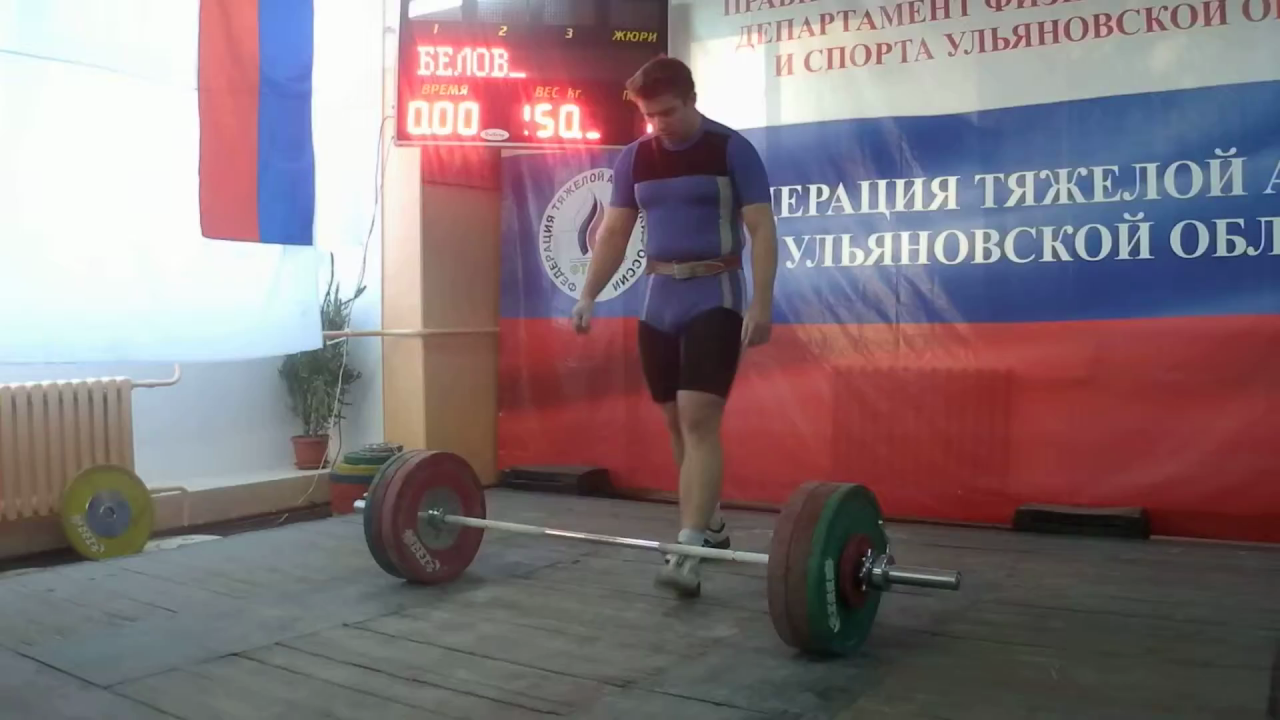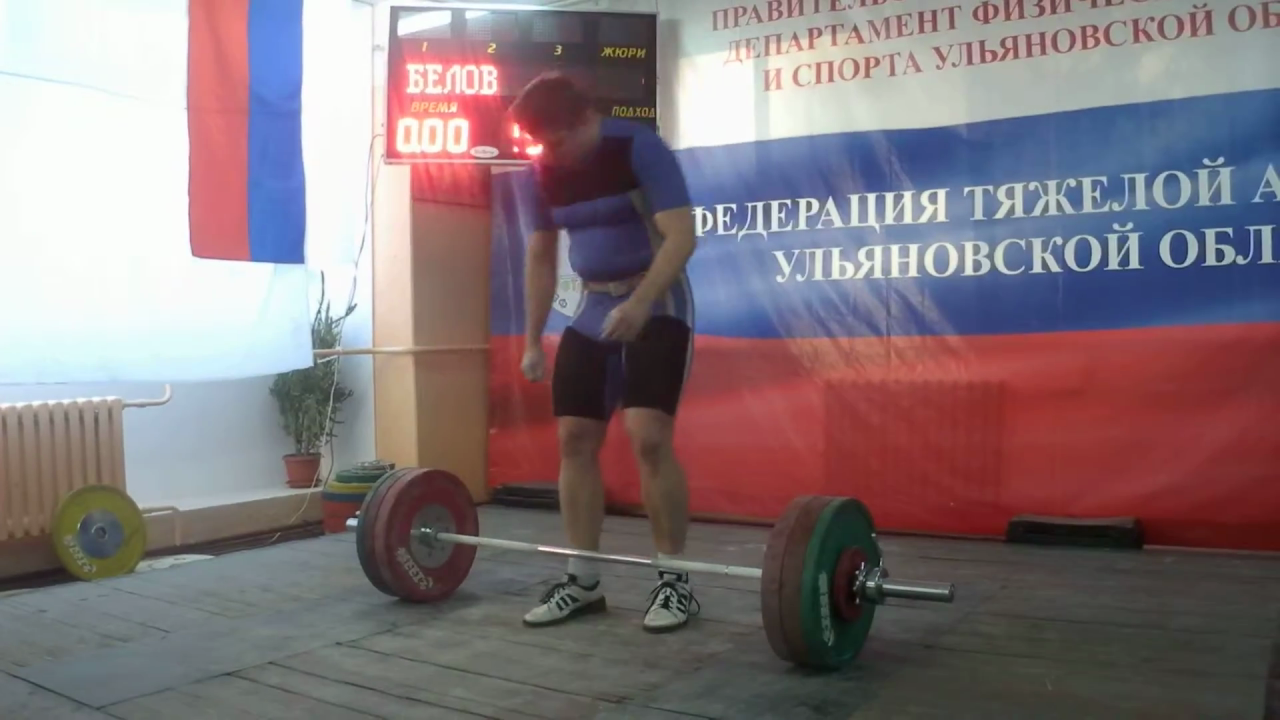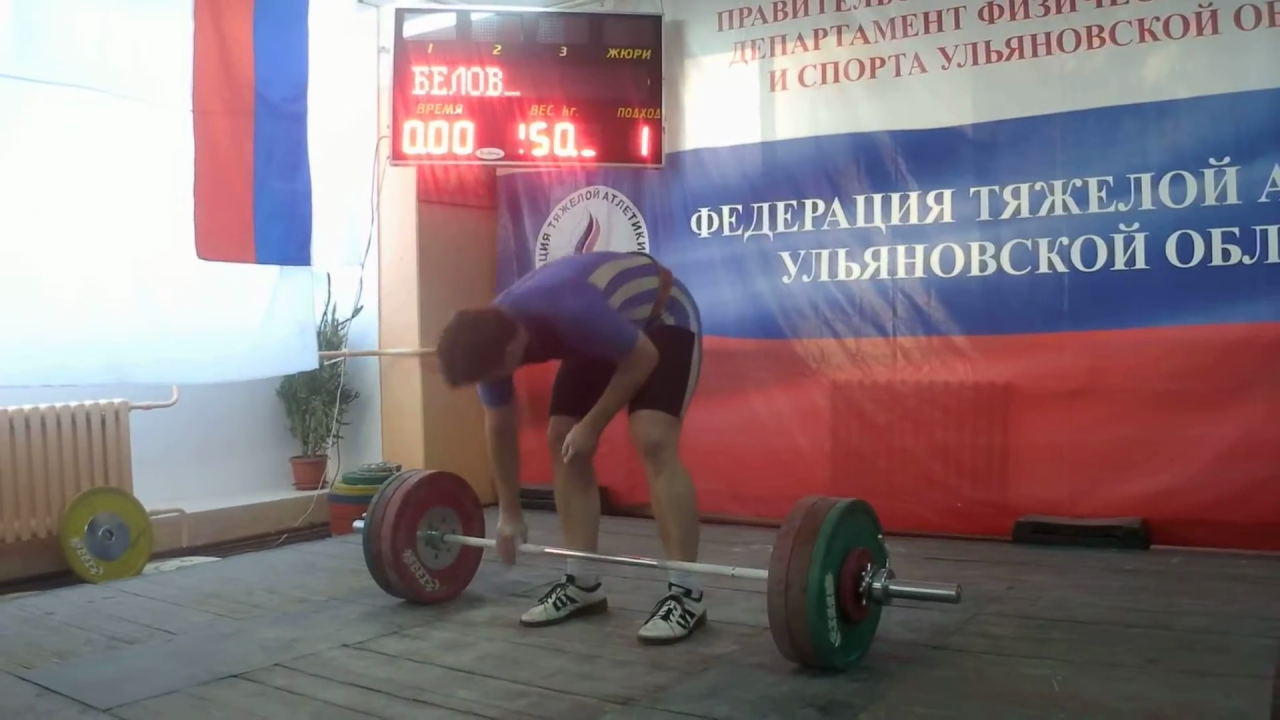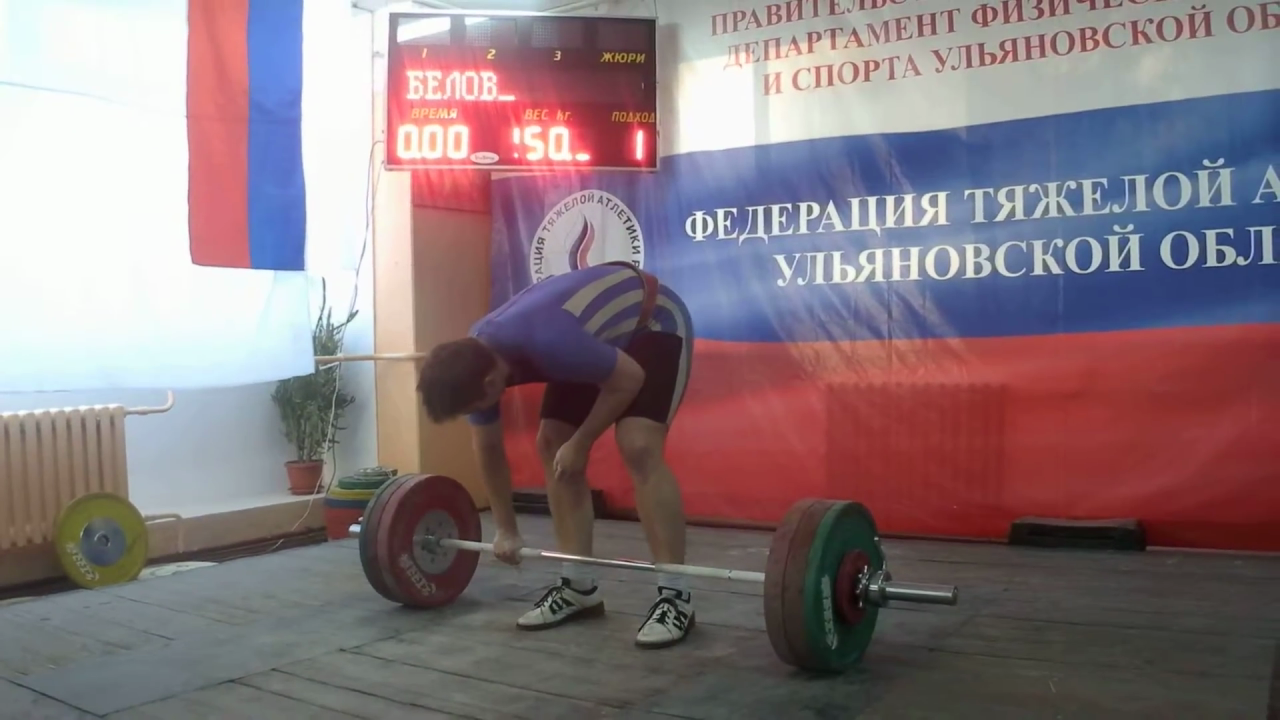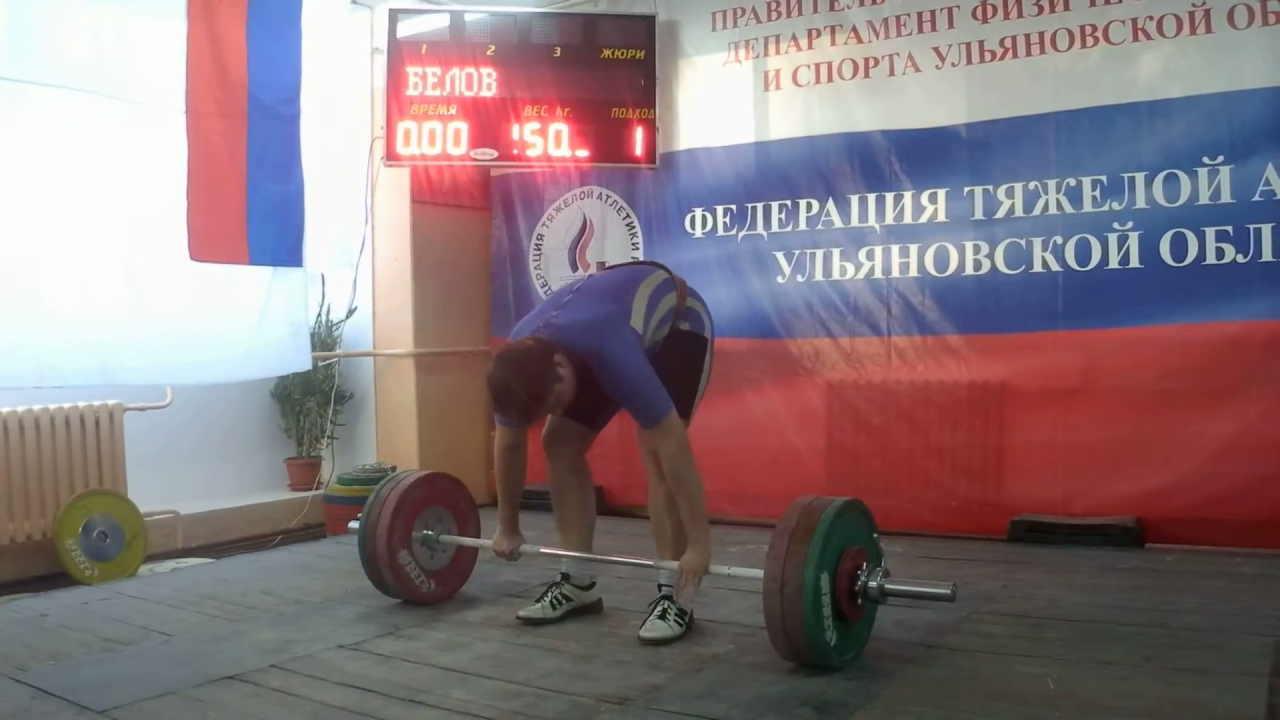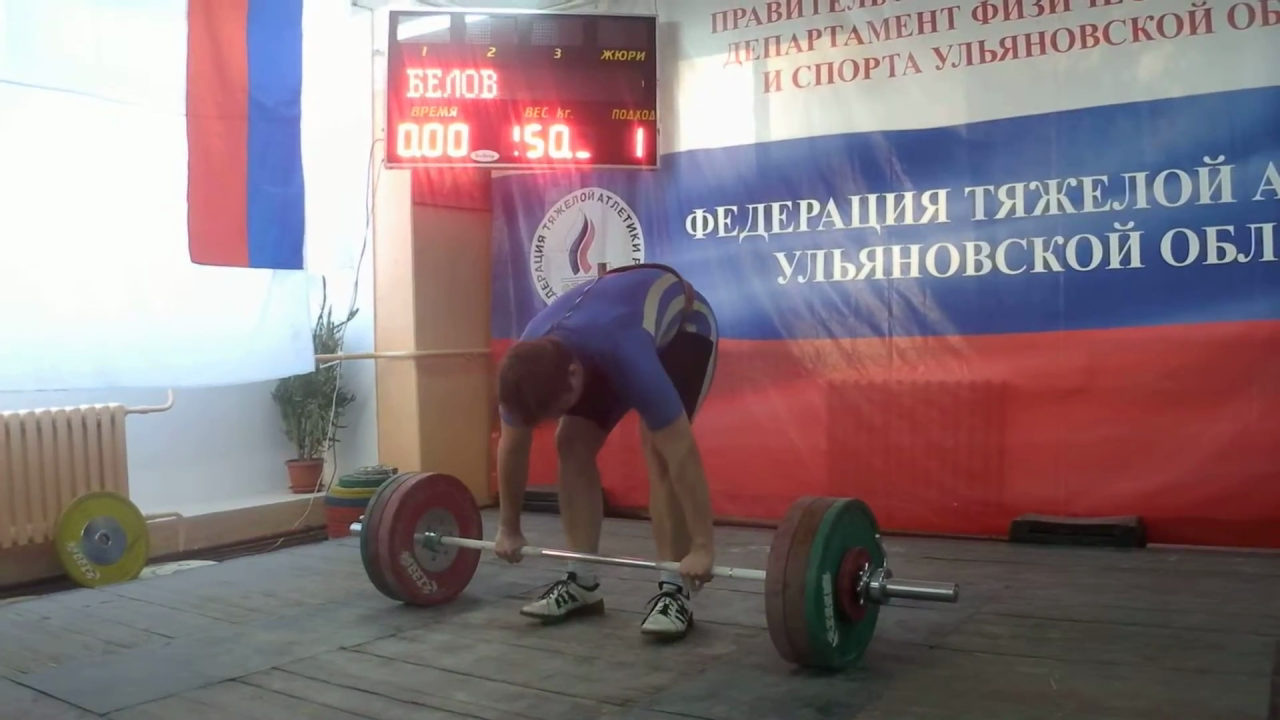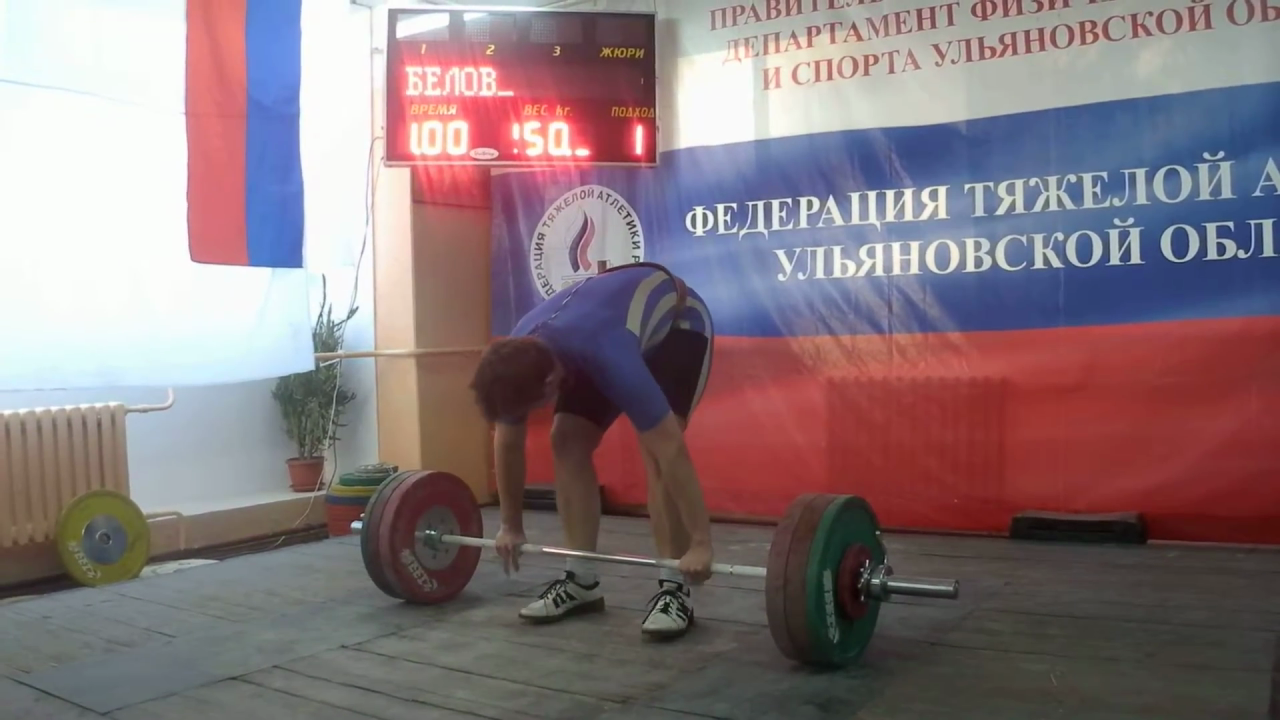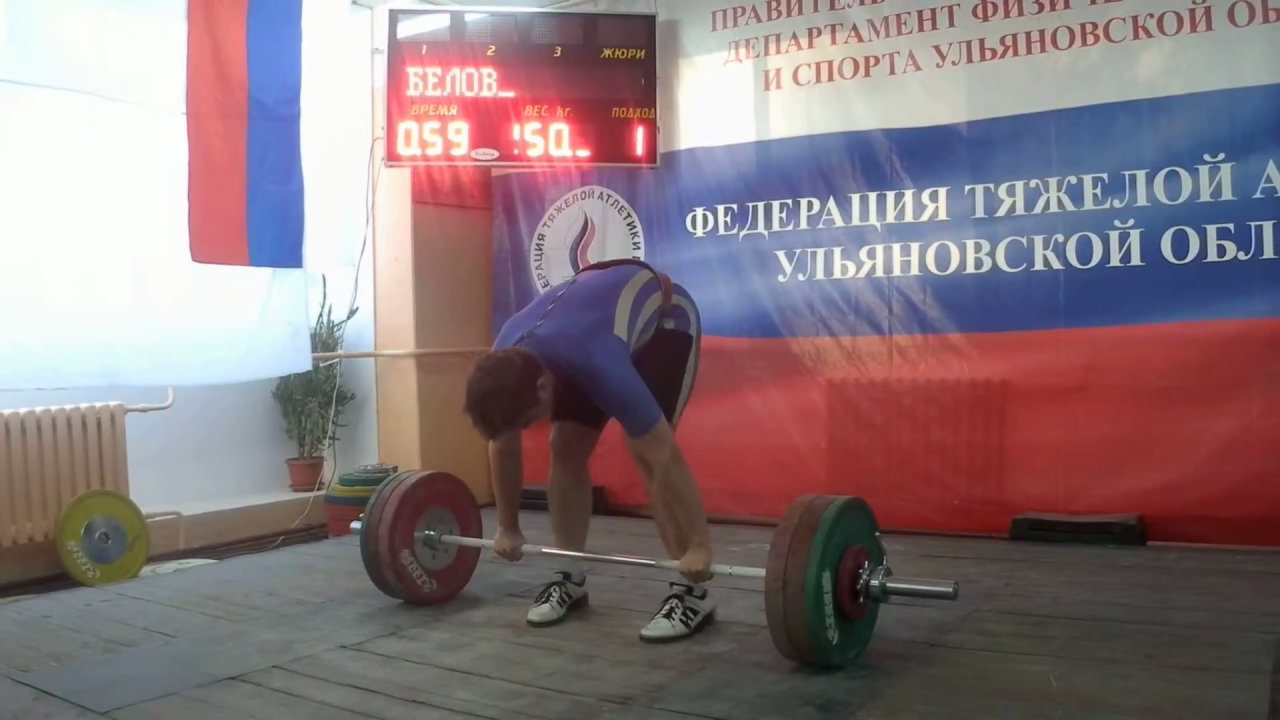
dt=0.7s
person 1, frame 1
left shoulder: (732, 150)
right shoulder: (634, 159)
left elbow: (761, 230)
right elbow: (614, 231)
left wrist: (761, 302)
right wrist: (587, 295)
left hip: (714, 295)
right hip: (658, 297)
left knee: (699, 416)
right knee: (676, 421)
left ankle: (687, 551)
right ankle: (710, 524)
person 1, frame 2
left shoulder: (640, 150)
right shoulder: (543, 174)
left elbow: (681, 237)
right elbow: (539, 259)
left wrist: (638, 304)
right wrist: (532, 340)
left hip: (655, 307)
right hip: (592, 310)
left knee: (648, 440)
right knee: (574, 440)
left ankle: (674, 579)
right ankle: (583, 580)
person 1, frame 3
left shoulder: (571, 314)
right shoulder: (491, 337)
left elbow: (642, 358)
right elbow: (500, 429)
left wrist: (592, 425)
right wrist: (509, 514)
left hip: (663, 316)
right hip: (608, 328)
left knee: (652, 439)
right knee: (562, 442)
left ankle: (685, 593)
right ankle: (583, 583)
person 1, frame 4
left shoulder: (549, 343)
right shoulder: (476, 360)
left elbow: (629, 379)
right elbow: (489, 447)
left wrist: (581, 444)
right wrist: (506, 530)
left hip: (655, 322)
right hip: (600, 332)
left knee: (638, 447)
right knee: (550, 446)
left ankle: (674, 596)
right ankle: (578, 587)
person 1, frame 5
left shoulder: (611, 355)
right shoulder: (518, 366)
left elbow: (672, 449)
right elbow: (509, 447)
left wrist: (698, 543)
right wrist: (507, 528)
left hip: (678, 322)
left knee: (654, 448)
right knee: (560, 444)
left ankle: (672, 594)
right ankle: (578, 583)
person 1, frame 6
left shoulder: (625, 356)
right shoulder: (525, 368)
left elbow: (681, 452)
right elbow: (512, 447)
left wrist: (702, 547)
right wrist: (508, 529)
left hip: (683, 326)
left knee: (658, 450)
right knee: (572, 445)
left ankle: (673, 592)
right ankle: (582, 582)
person 1, frame 7
left shoulder: (607, 357)
right shoulder: (515, 359)
left elbow: (672, 450)
right elbow: (508, 444)
left wrist: (700, 544)
right wrist: (510, 526)
left hip: (679, 324)
right hip: (615, 313)
left knee: (655, 449)
right knee: (567, 442)
left ankle: (674, 589)
right ankle: (581, 580)
person 1, frame 8
left shoulder: (598, 364)
right shoulder: (504, 363)
left elbow: (664, 456)
right elbow: (503, 448)
left wrist: (699, 546)
right wrist: (507, 528)
left hip: (665, 317)
left knee: (643, 452)
right knee: (565, 448)
left ankle: (691, 593)
right ankle: (569, 579)
